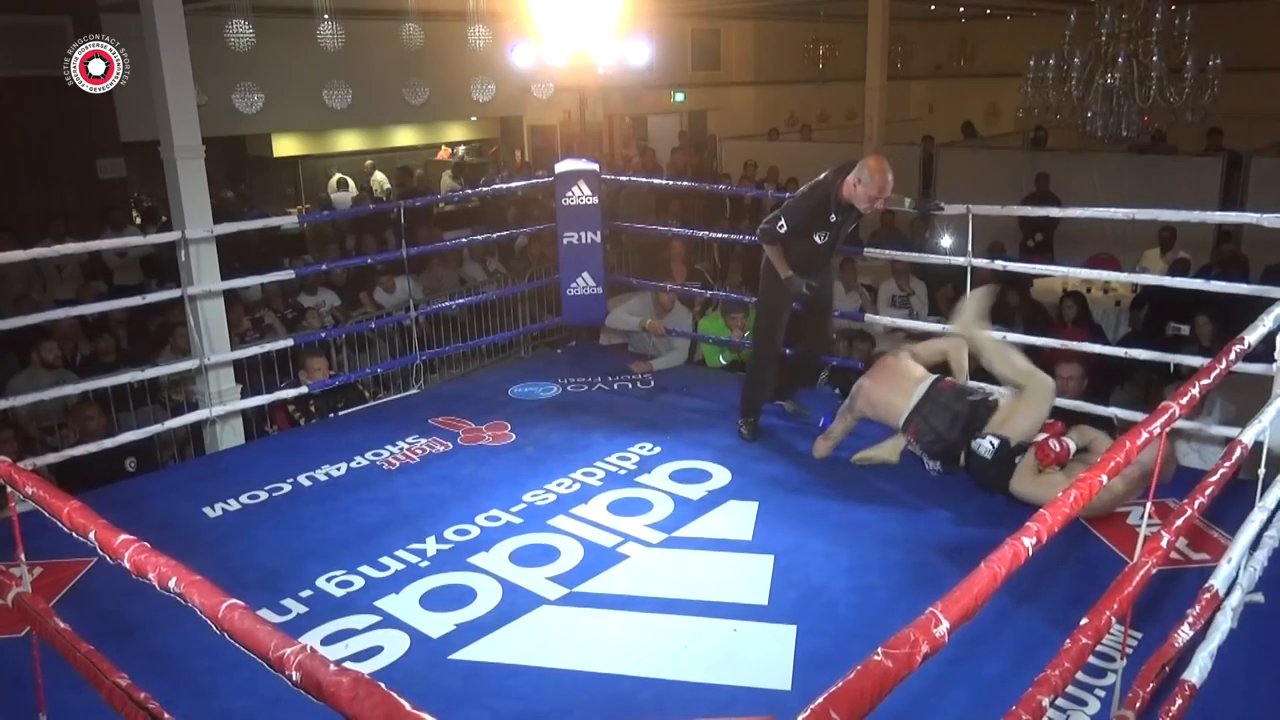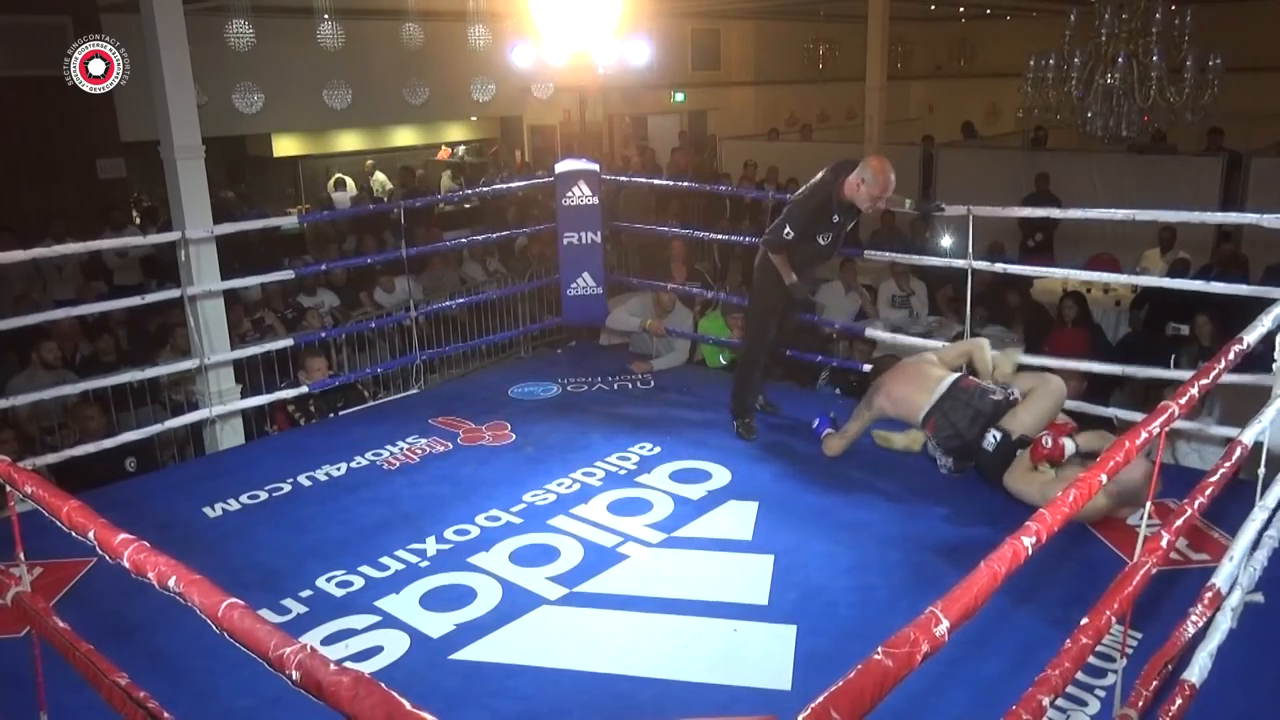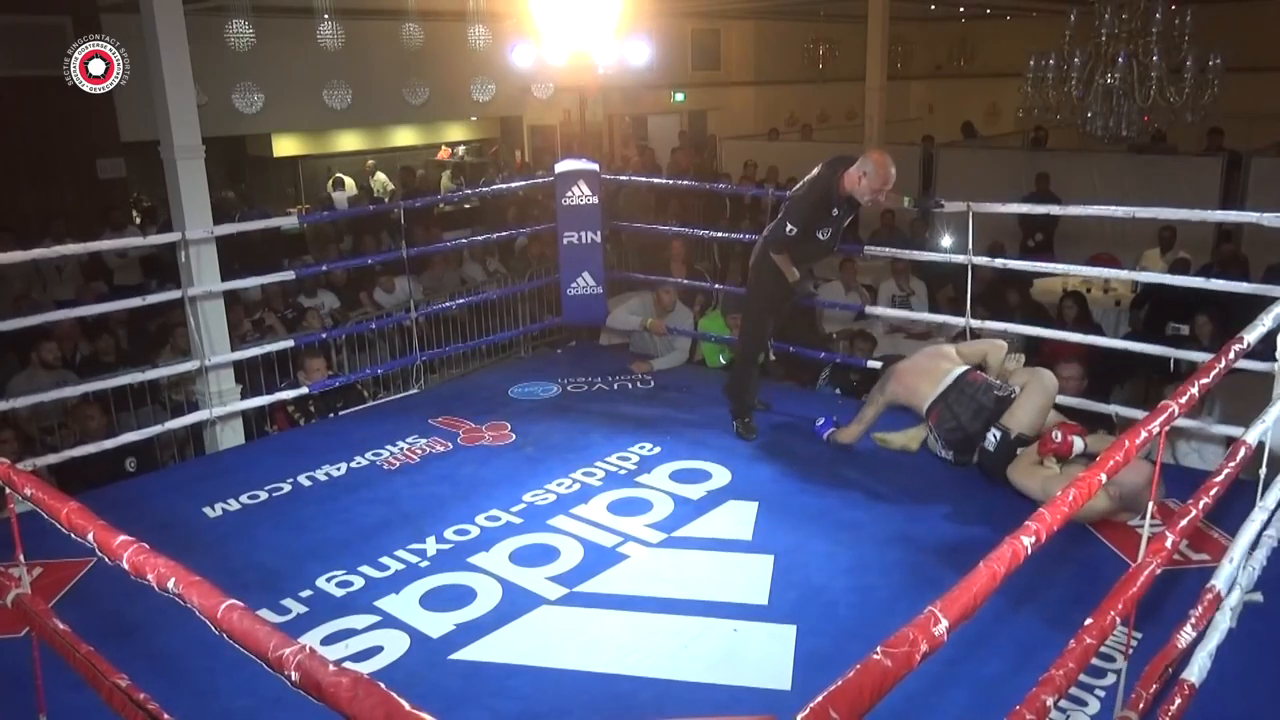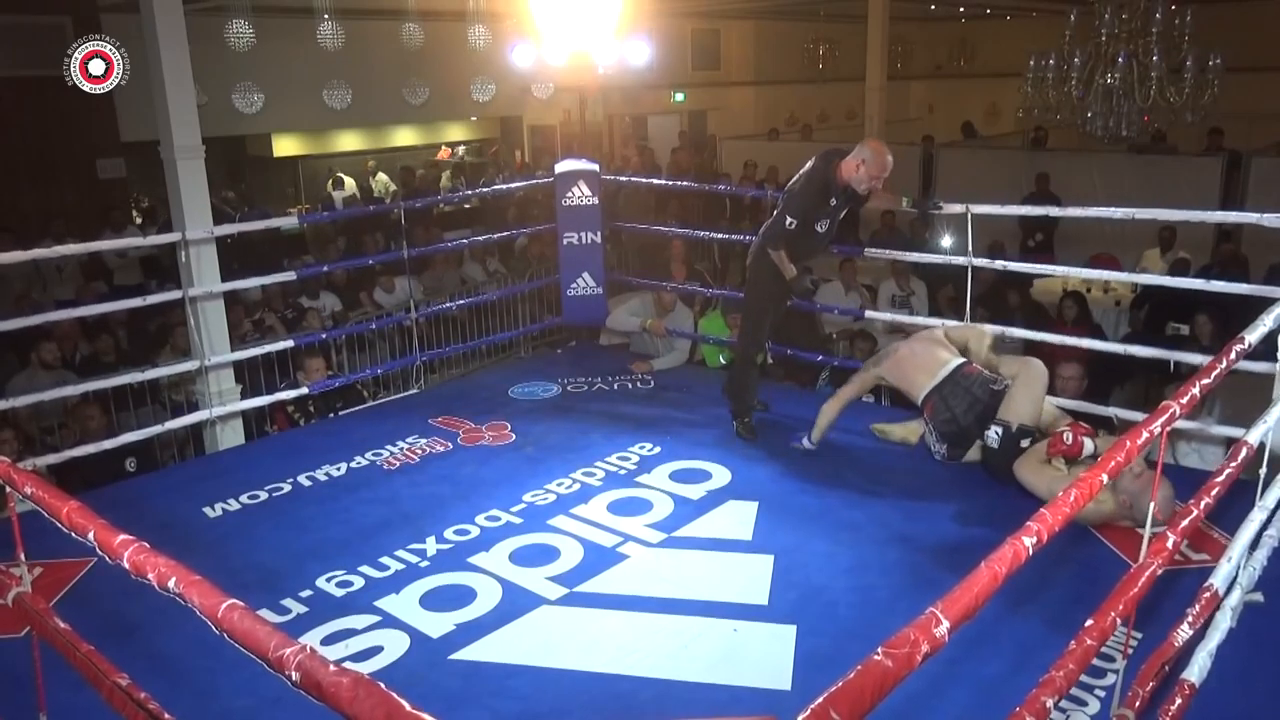
dt=0.3s
person 1, frame 1
left shoulder: (858, 395)
right shoulder: (900, 358)
left elbow: (821, 449)
right elbow: (955, 347)
left wrist: (830, 432)
right knee: (1040, 385)
person 1, frame 2
left shoulder: (876, 393)
right shoulder: (921, 360)
left elbow: (834, 447)
right elbow: (979, 345)
left wrist: (827, 433)
right wrist: (988, 387)
person 1, frame 3
left shoulder: (889, 379)
right shoulder: (943, 350)
left elbow: (850, 434)
right elbow: (998, 348)
left wrist: (831, 431)
right hip: (978, 394)
person 1, frame 4
left shoulder: (881, 363)
right shoulder: (931, 336)
left elbow: (836, 401)
right elbow: (978, 336)
left wrist: (811, 440)
left hip: (945, 414)
right hip: (974, 387)
person 2, frame 1
left shoulder: (858, 183)
right shoulder: (810, 202)
left elbow: (882, 198)
right elbow: (767, 235)
right wrist: (787, 277)
left hip: (819, 268)
right hip: (781, 269)
left knee: (819, 339)
right knee: (768, 342)
left ankle: (783, 393)
right ankle: (749, 412)
person 2, frame 2
left shoulder: (856, 175)
right shoulder: (812, 203)
left elbow: (878, 196)
right elbow: (772, 242)
right wrist: (791, 282)
left hip: (805, 267)
right hip: (777, 268)
left knee: (778, 335)
right knee: (759, 338)
left ankle: (752, 392)
right ankle: (743, 412)
person 2, frame 3
left shoulder: (850, 171)
right shoulder: (812, 197)
left elbow: (867, 199)
right elbow: (775, 243)
right wrist: (796, 280)
left hip: (797, 264)
right hip: (773, 263)
left knee: (767, 333)
right knee: (755, 336)
left ankle: (741, 392)
right ankle: (741, 411)
person 2, frame 4
left shoulder: (844, 169)
right shoulder: (809, 188)
left elbow: (864, 197)
right elbow: (772, 239)
left wrist: (907, 203)
right wrist: (792, 277)
left hip: (793, 261)
right hip: (771, 261)
left knee: (765, 332)
right knee: (754, 335)
left ankle: (741, 391)
right ankle: (741, 412)
